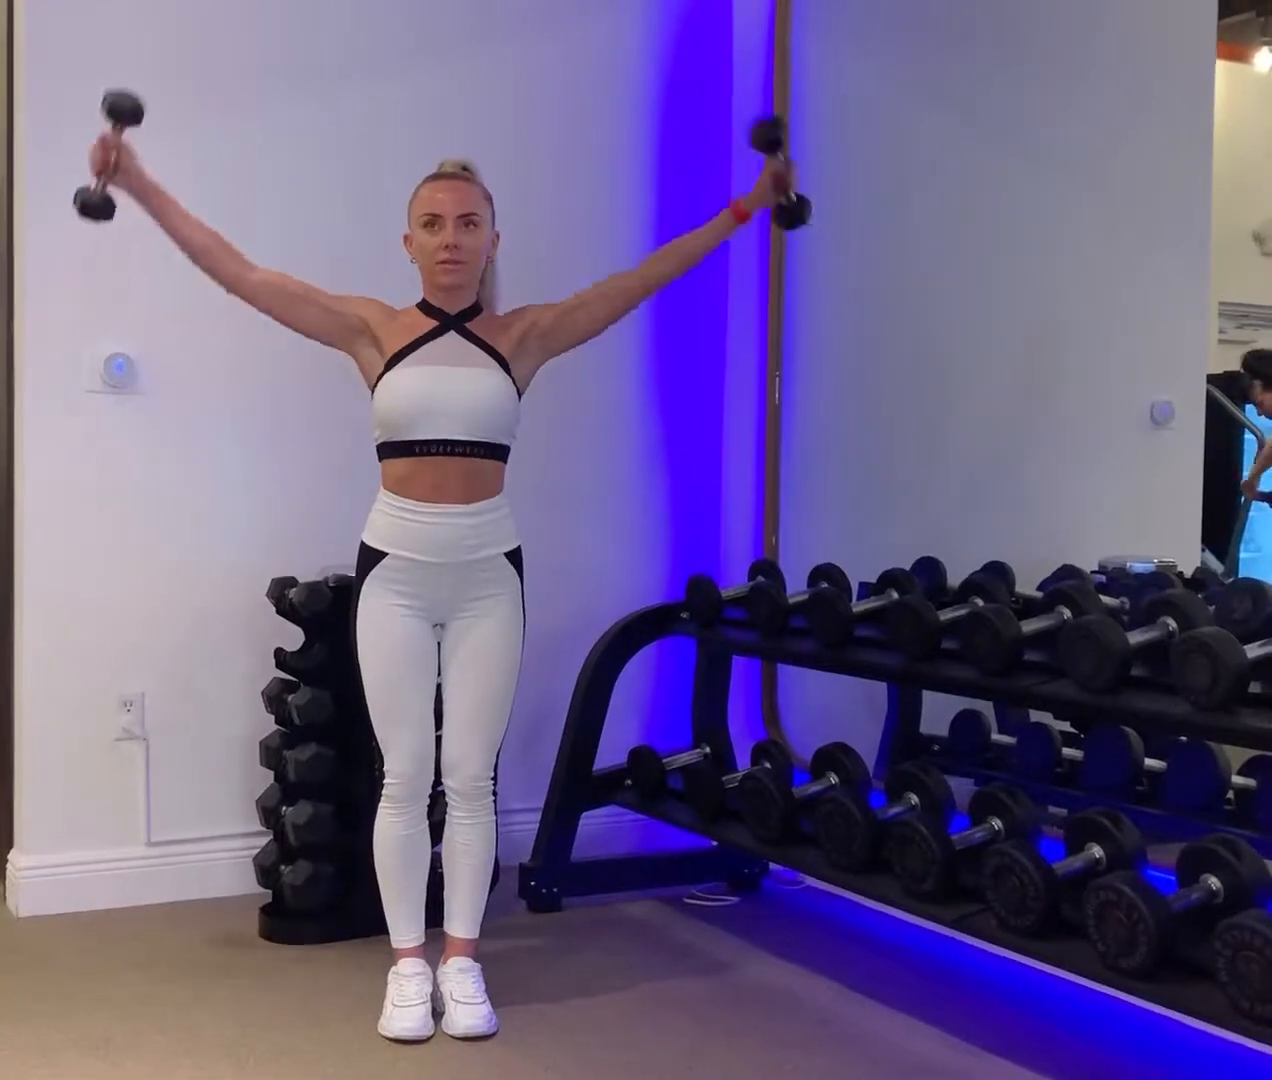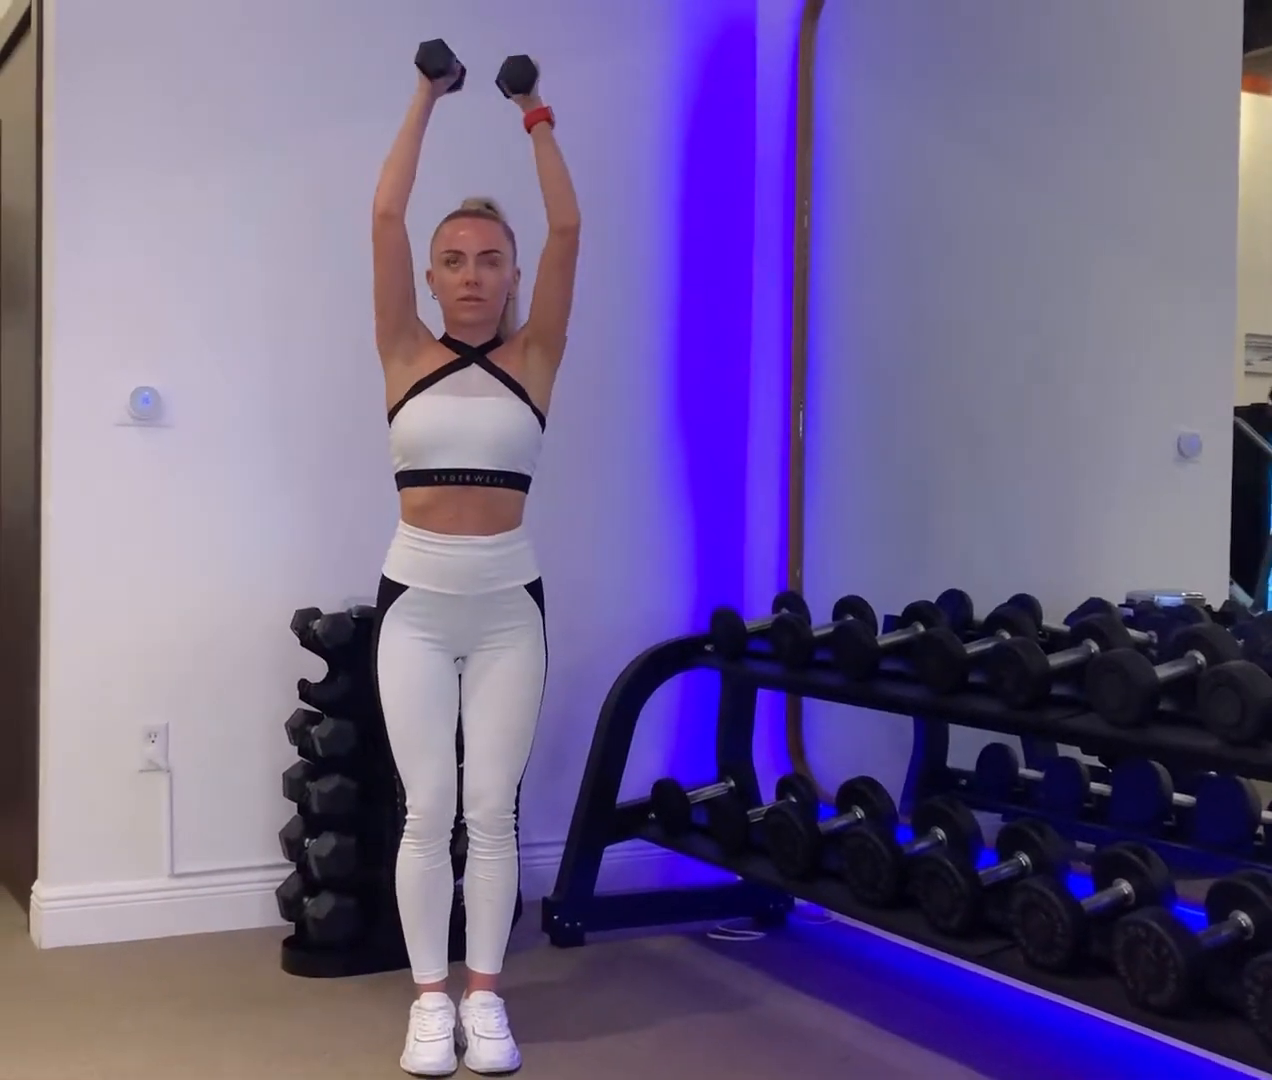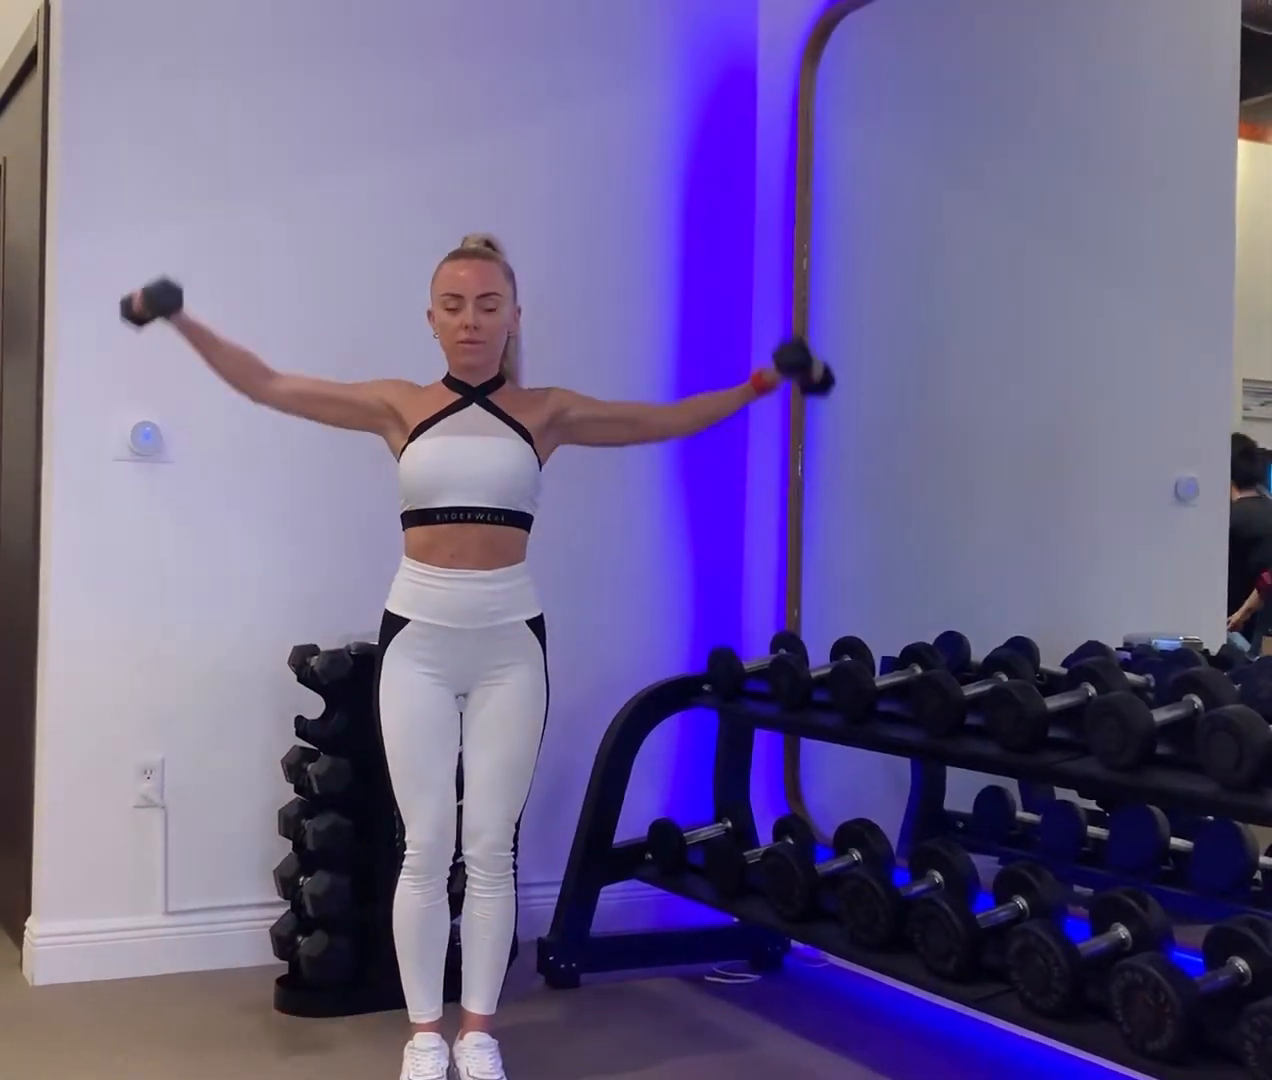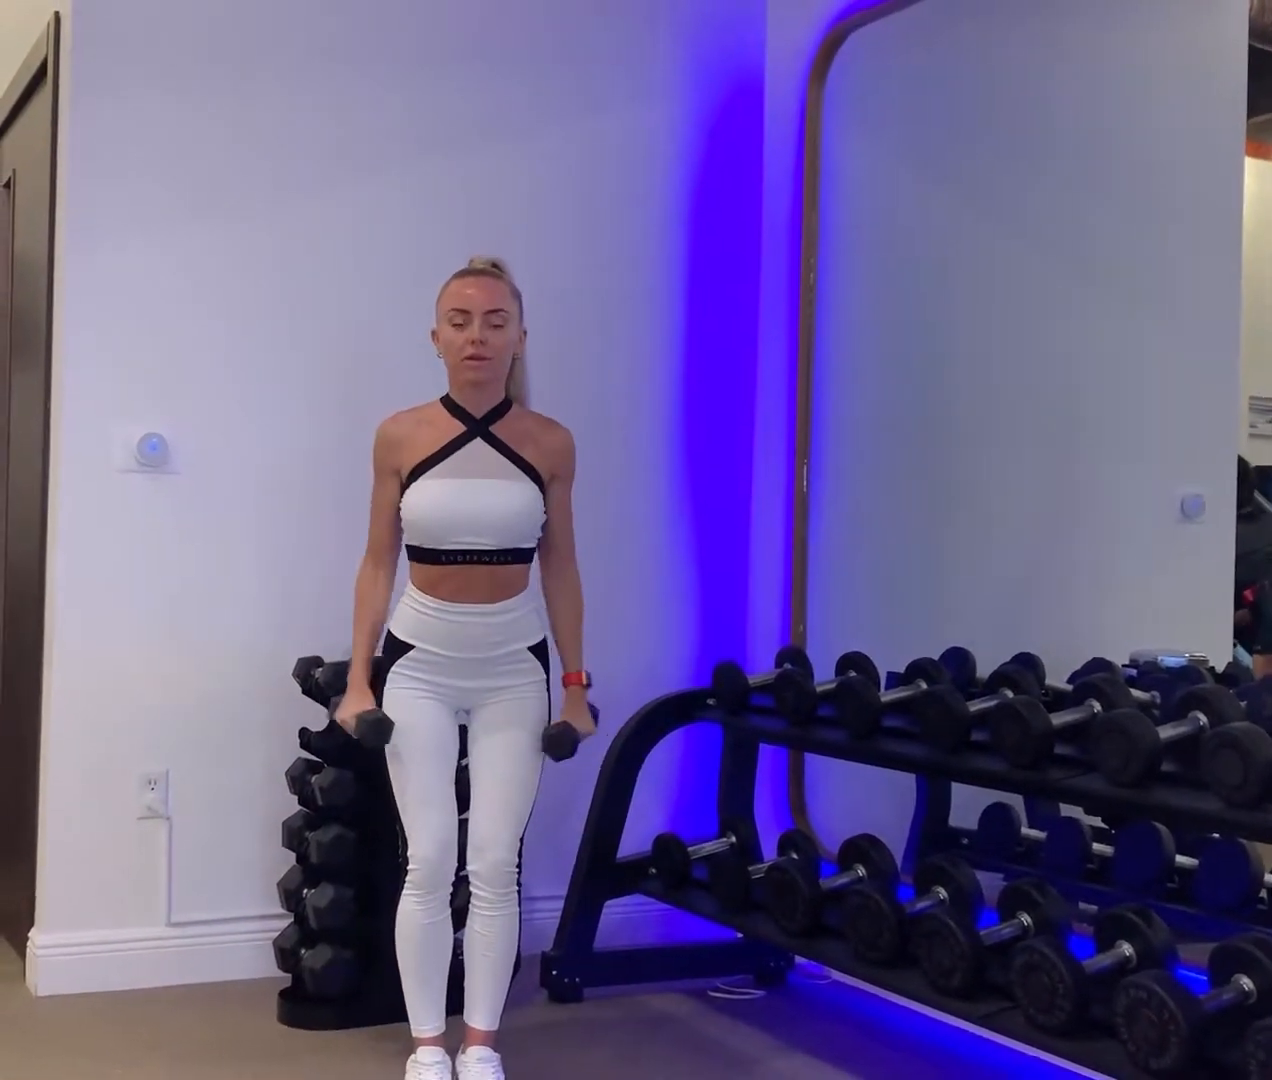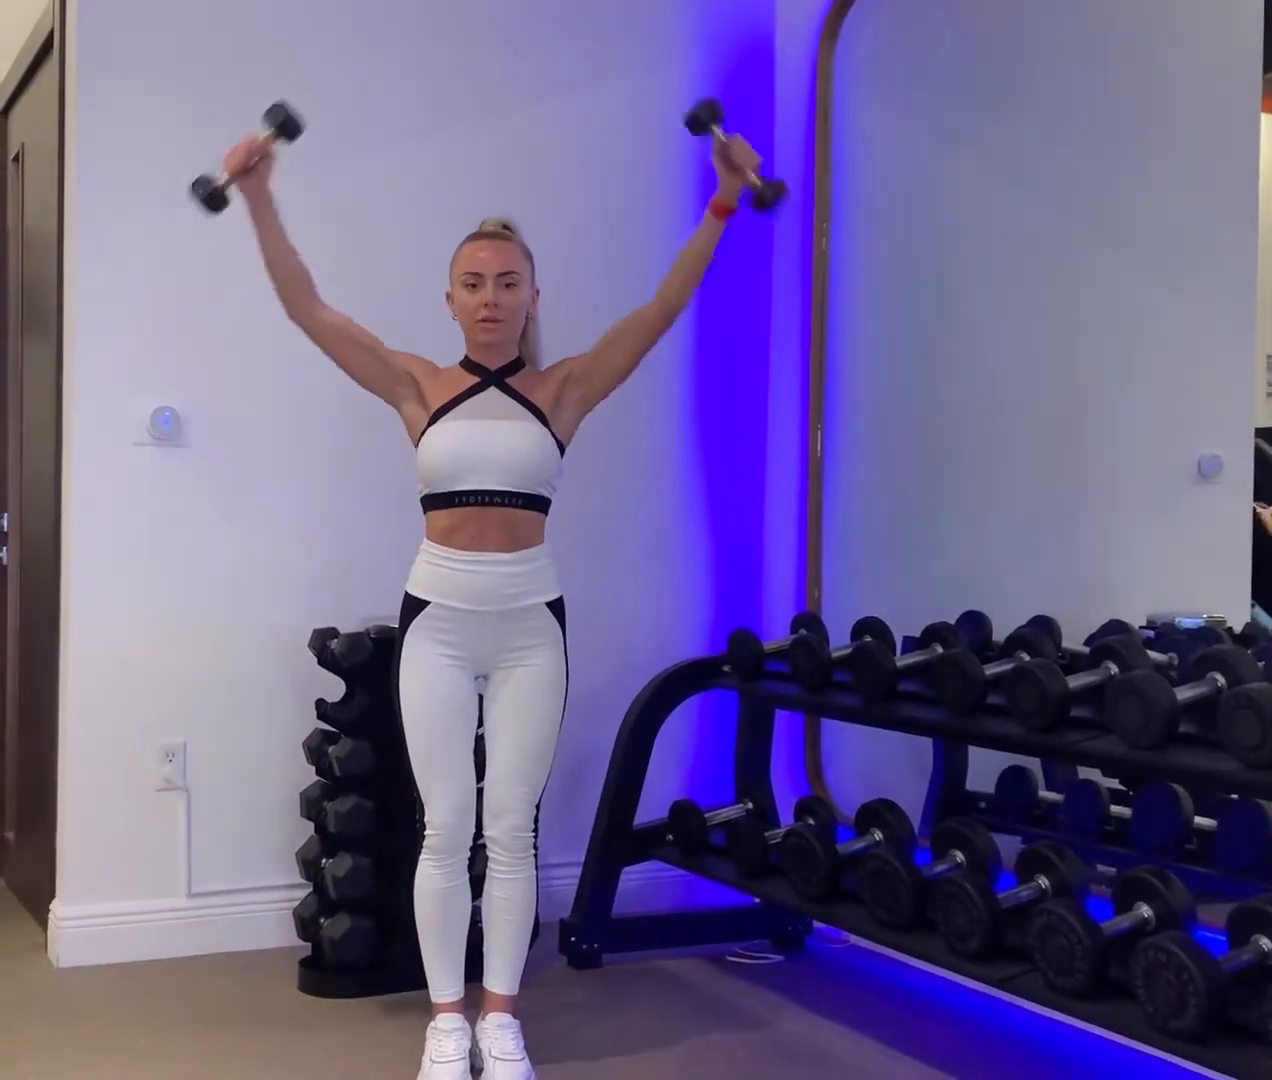
dt=1s
person 1, frame 1
left shoulder: (523, 334)
right shoulder: (372, 328)
left elbow: (647, 278)
right elbow: (238, 274)
left wrist: (745, 209)
right wrist: (137, 184)
left hip: (487, 572)
right hip: (396, 568)
left knee: (472, 777)
right knee: (406, 777)
left ankle: (462, 959)
right ankle: (408, 961)
person 1, frame 2
left shoulder: (534, 361)
right shoulder: (405, 356)
left elbow: (566, 229)
right elbow: (386, 218)
left wrist: (534, 114)
right wrist: (426, 100)
left hip: (507, 604)
right hip: (415, 600)
left knee: (492, 810)
right knee: (428, 810)
left ankle: (484, 996)
right ankle: (430, 996)
person 1, frame 3
left shoulder: (545, 411)
right shoulder: (398, 404)
left elbow: (669, 418)
right elbow: (267, 385)
left wrist: (757, 384)
right wrist: (182, 319)
left hip: (509, 642)
right hip: (417, 638)
left knee: (491, 848)
right knee: (426, 847)
person 1, frame 4
left shoulder: (550, 443)
right shoulder: (399, 436)
left elbow: (560, 570)
right elbow: (377, 565)
left wrist: (575, 685)
right wrist: (358, 680)
left hip: (513, 671)
right hip: (418, 666)
left knee: (495, 865)
right knee: (429, 862)
person 1, frame 5
left shoulder: (563, 390)
right shoulder: (417, 386)
left elbow: (666, 306)
right elbow: (305, 306)
left wrist: (726, 204)
right wrist: (256, 192)
left hip: (529, 627)
right hip: (437, 622)
left knee: (511, 830)
right knee: (445, 828)
